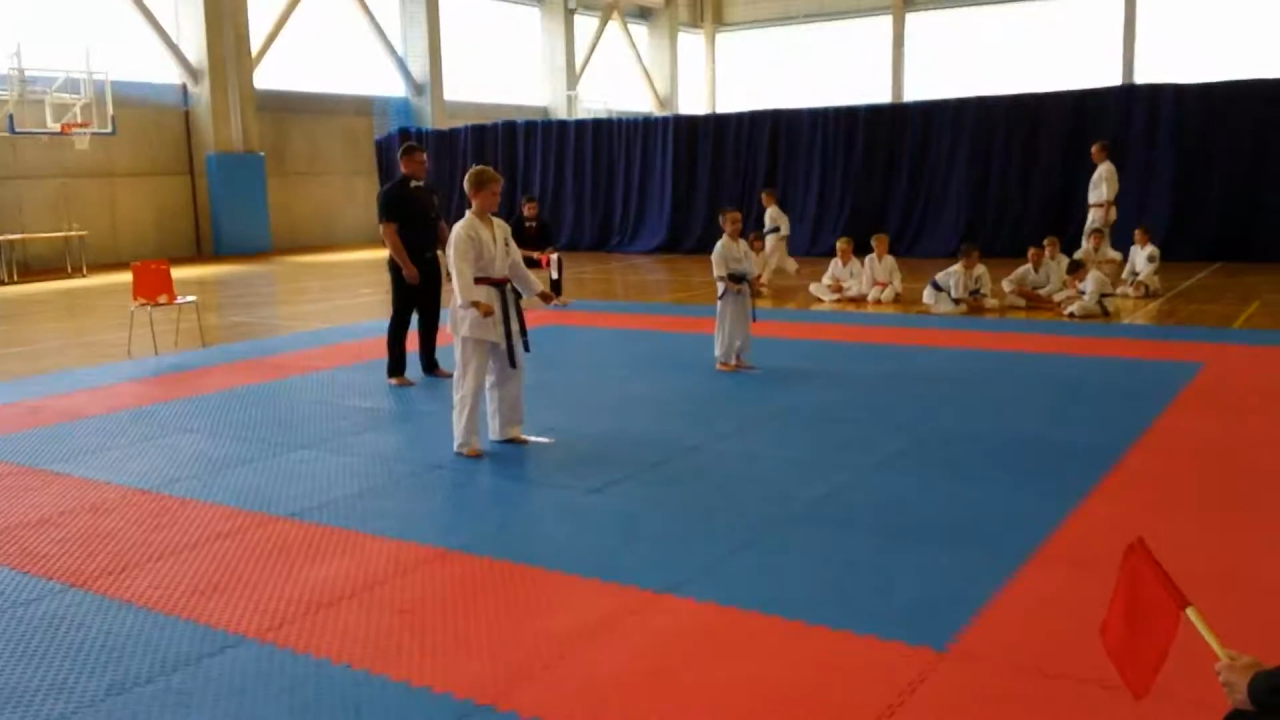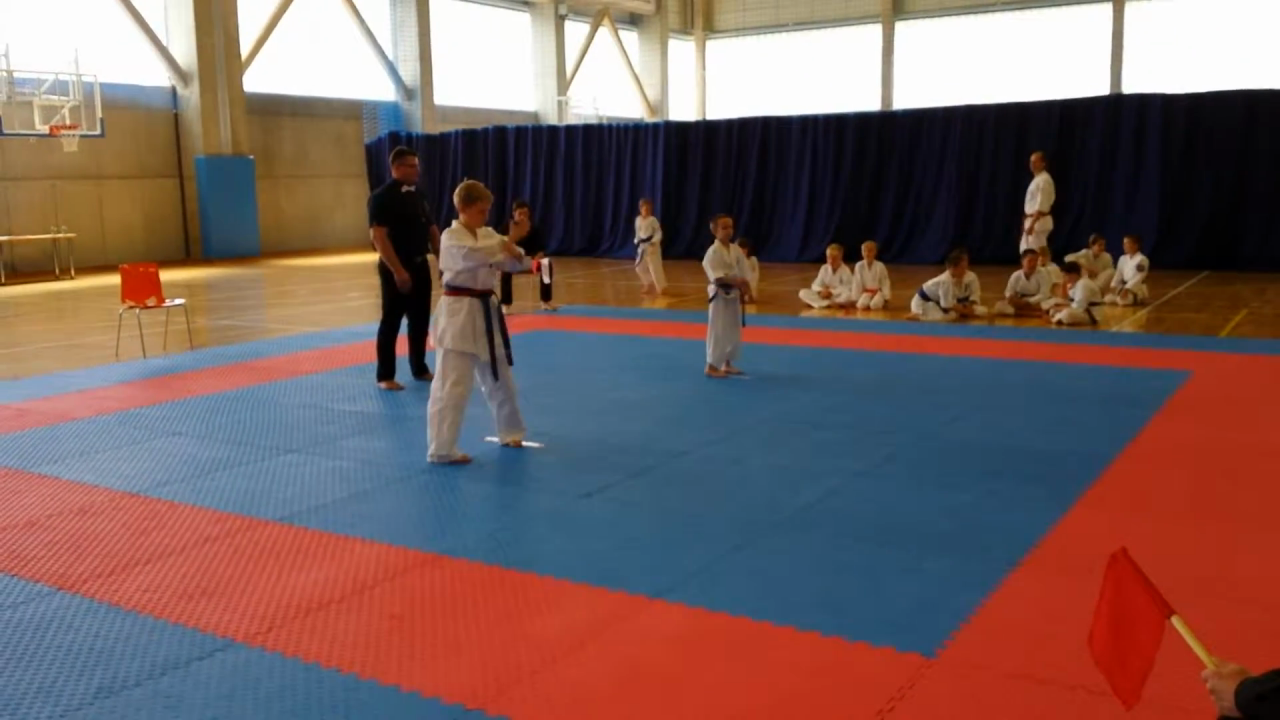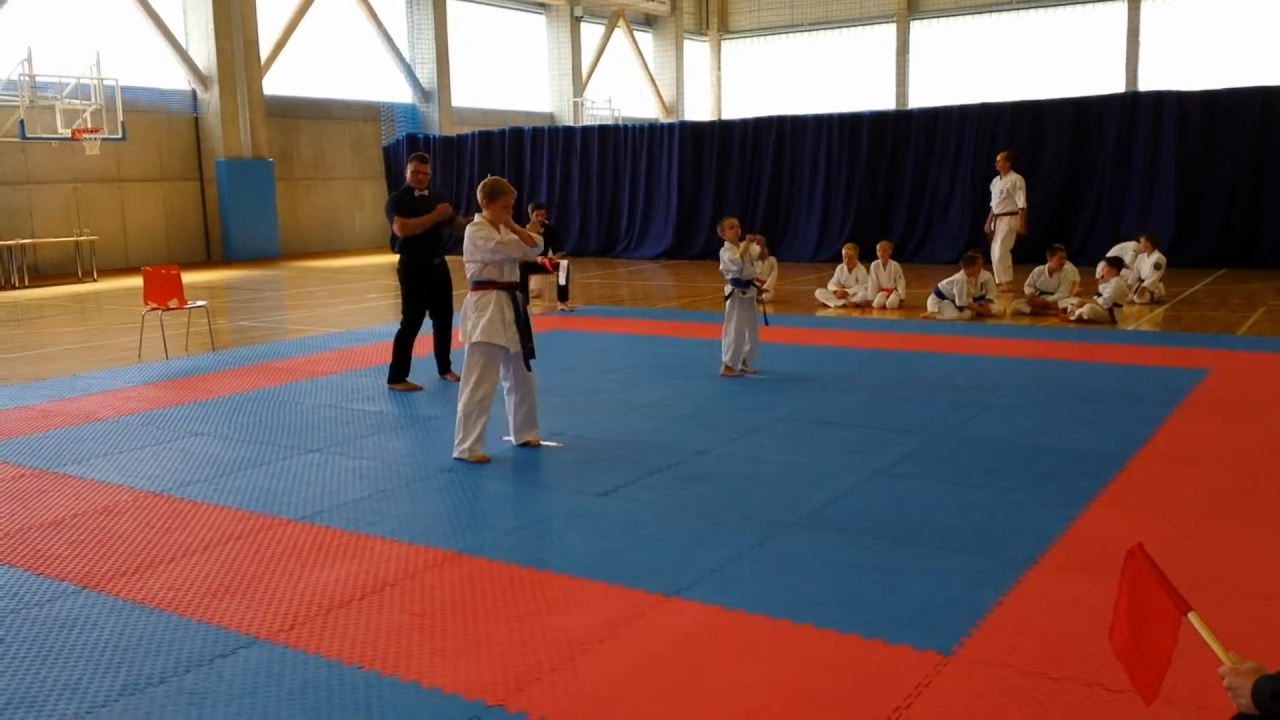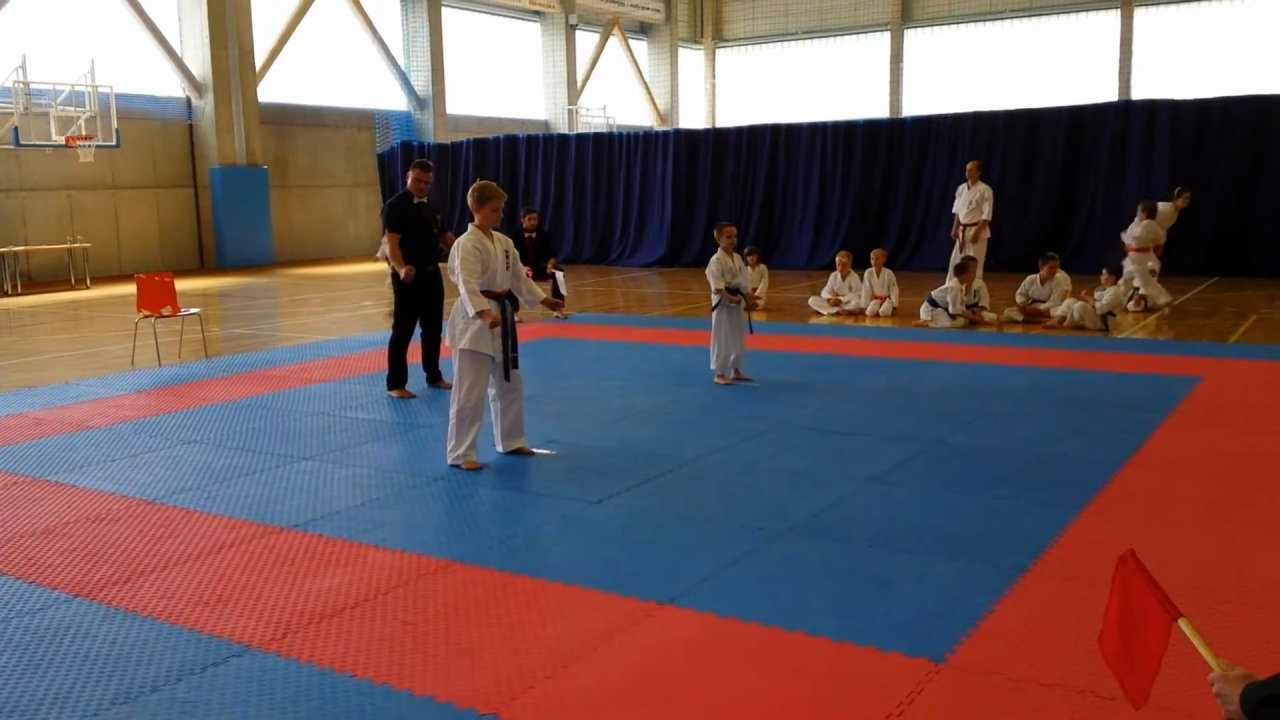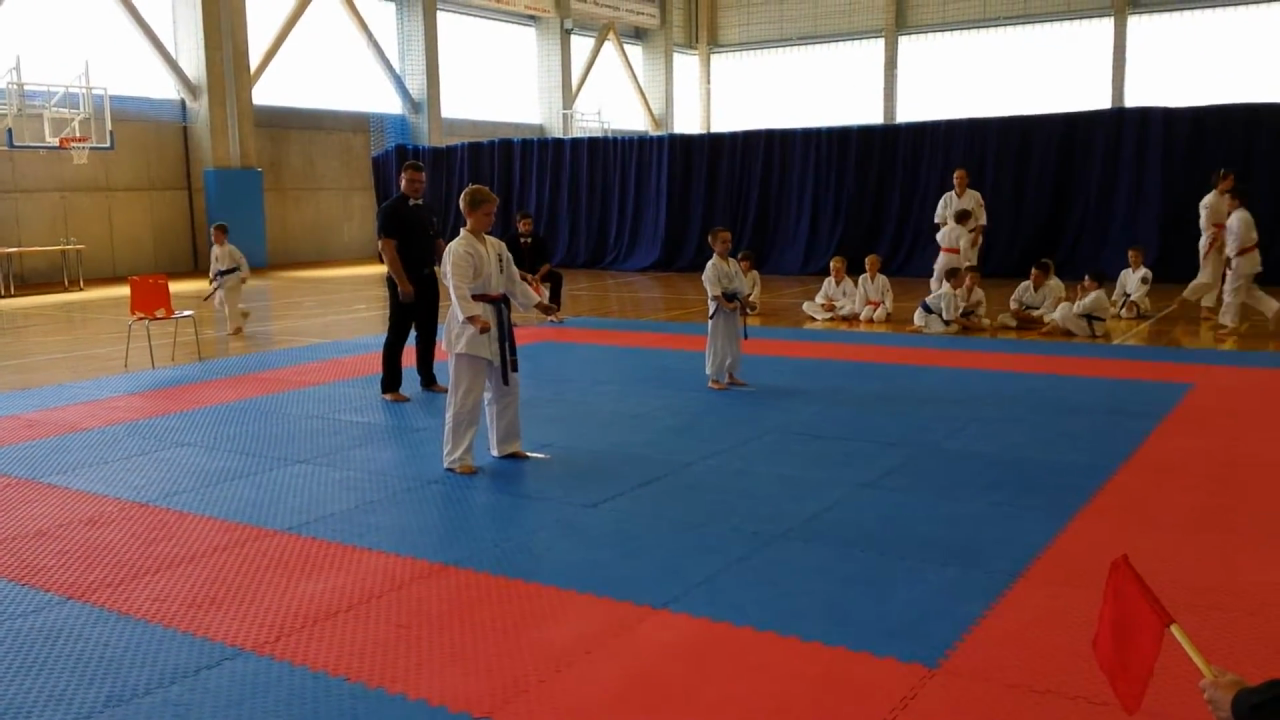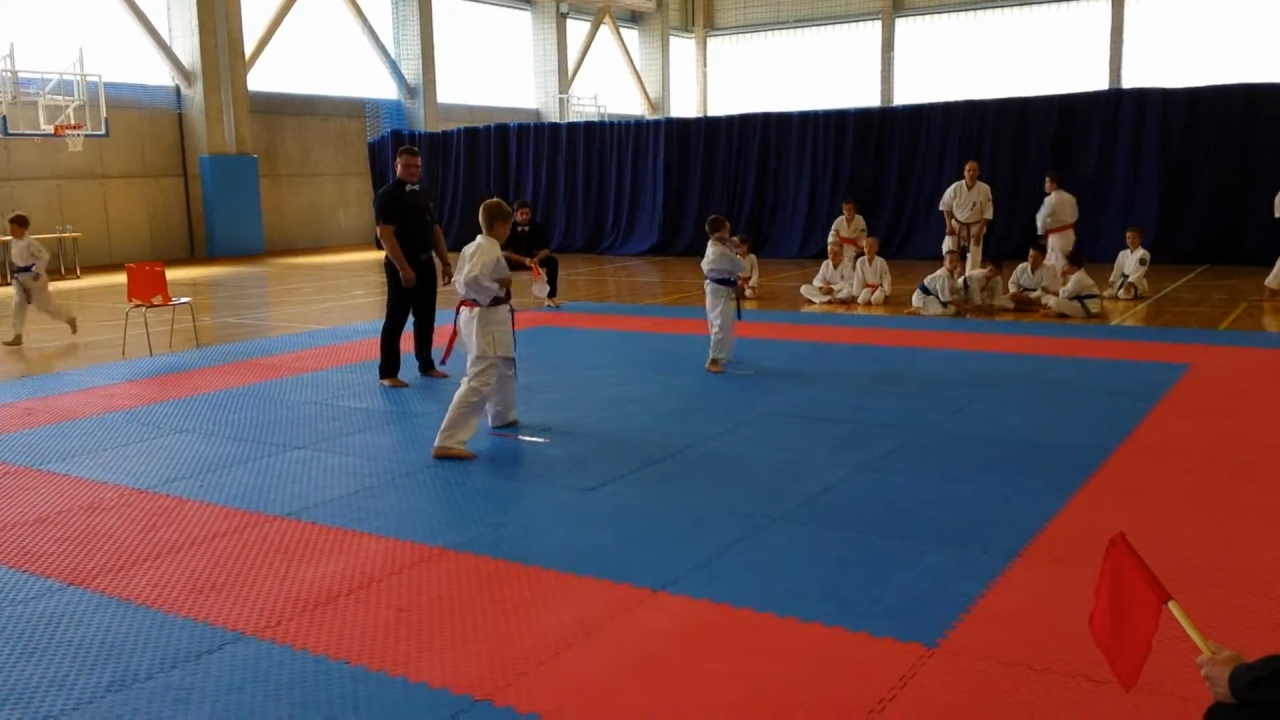
dt=0.7s
person 1, frame 1
left shoulder: (501, 228)
right shoulder: (464, 230)
left elbow: (515, 265)
right elbow: (461, 272)
left wrist: (537, 290)
right wrist: (476, 302)
left hip: (504, 304)
right hip: (475, 309)
left knee: (509, 371)
right knee: (472, 377)
left ankle: (506, 429)
right ankle: (466, 441)
person 1, frame 2
left shoulder: (488, 236)
right shoulder: (452, 238)
left elbow: (514, 263)
right elbow: (473, 254)
left wrist: (513, 247)
right wrist: (509, 241)
left hip: (486, 314)
right hip: (459, 316)
left knee: (500, 380)
right knee: (452, 387)
left ankle: (511, 432)
right ankle: (442, 449)
person 1, frame 3
left shoulder: (507, 229)
right shoulder: (476, 231)
left elbow: (536, 246)
right elbow: (501, 250)
left wrist: (519, 229)
right wrist: (521, 236)
left hip: (511, 305)
right hip: (484, 308)
left knee: (521, 376)
right knee: (480, 382)
left ankle: (523, 433)
right ankle: (468, 447)
person 1, frame 4
left shoulder: (504, 242)
right shoulder: (467, 244)
left elbow: (519, 278)
right elbow: (467, 285)
left wrist: (545, 300)
right wrist: (484, 314)
left hip: (502, 316)
right hip: (474, 321)
left knee: (509, 384)
right knee: (470, 390)
left ankle: (511, 440)
right ankle: (461, 453)
person 1, frame 5
left shoulder: (497, 246)
right shoulder: (459, 249)
left elbow: (513, 281)
right elbow: (459, 290)
left wrist: (538, 303)
right wrist: (474, 318)
left hip: (498, 322)
right hip: (470, 327)
left knee: (506, 388)
right knee: (467, 395)
left ankle: (505, 445)
right ankle: (457, 458)
person 1, frame 6
left shoulder: (472, 248)
right shoulder: (489, 251)
left elbow: (460, 282)
right elbow: (472, 280)
left wrist: (499, 285)
right wrist: (496, 290)
left hip: (474, 314)
right hip: (488, 318)
left knee: (503, 369)
right knee: (478, 383)
left ankle: (502, 416)
right ankle: (447, 442)
person 2, frame 1
left shoulder: (428, 191)
right shoulder: (391, 193)
left elbow: (440, 226)
right elbow: (388, 233)
right wrist: (406, 266)
left hip: (430, 261)
right hip: (405, 264)
left knee: (430, 315)
right knee: (401, 317)
left ankle: (430, 365)
right ankle: (395, 372)
person 2, frame 2
left shoulder: (418, 196)
right shoulder: (382, 197)
left elbow: (432, 230)
right elbow: (378, 237)
right wrist: (397, 271)
left hip: (420, 266)
right hip: (396, 268)
left knee: (420, 319)
right knee: (391, 321)
left ankle: (420, 369)
right ankle: (385, 376)
person 2, frame 3
left shoulder: (435, 199)
right shoulder: (398, 200)
left elbow: (456, 224)
right elbow: (401, 229)
left wrist: (469, 223)
right wrist: (435, 217)
left hip: (438, 265)
right hip: (413, 268)
left knee: (444, 318)
right knee: (411, 323)
left ankle: (444, 368)
right ankle: (396, 377)
person 2, frame 4
left shoulder: (432, 208)
right shoulder: (395, 206)
left elbow: (445, 237)
right elbow: (389, 242)
right wrist: (400, 268)
left hip: (432, 274)
right hip: (409, 276)
left knee: (433, 328)
right knee: (403, 330)
left ankle: (434, 376)
right ankle: (395, 384)
person 2, frame 5
left shoulder: (427, 209)
right shoulder: (391, 209)
left elbow: (437, 243)
right elbow: (386, 249)
right wrist: (402, 282)
left hip: (428, 278)
right hip: (404, 281)
left knee: (428, 332)
right knee: (398, 334)
left ankle: (428, 379)
right ankle: (389, 387)
person 2, frame 6
left shoulder: (422, 195)
right shoulder: (387, 195)
left elbow: (435, 231)
right elbow: (384, 235)
left wrist: (445, 262)
right wrist: (403, 268)
left hip: (426, 264)
right hip: (401, 267)
left knee: (425, 317)
right knee: (396, 320)
left ankle: (426, 365)
right ankle: (387, 373)
